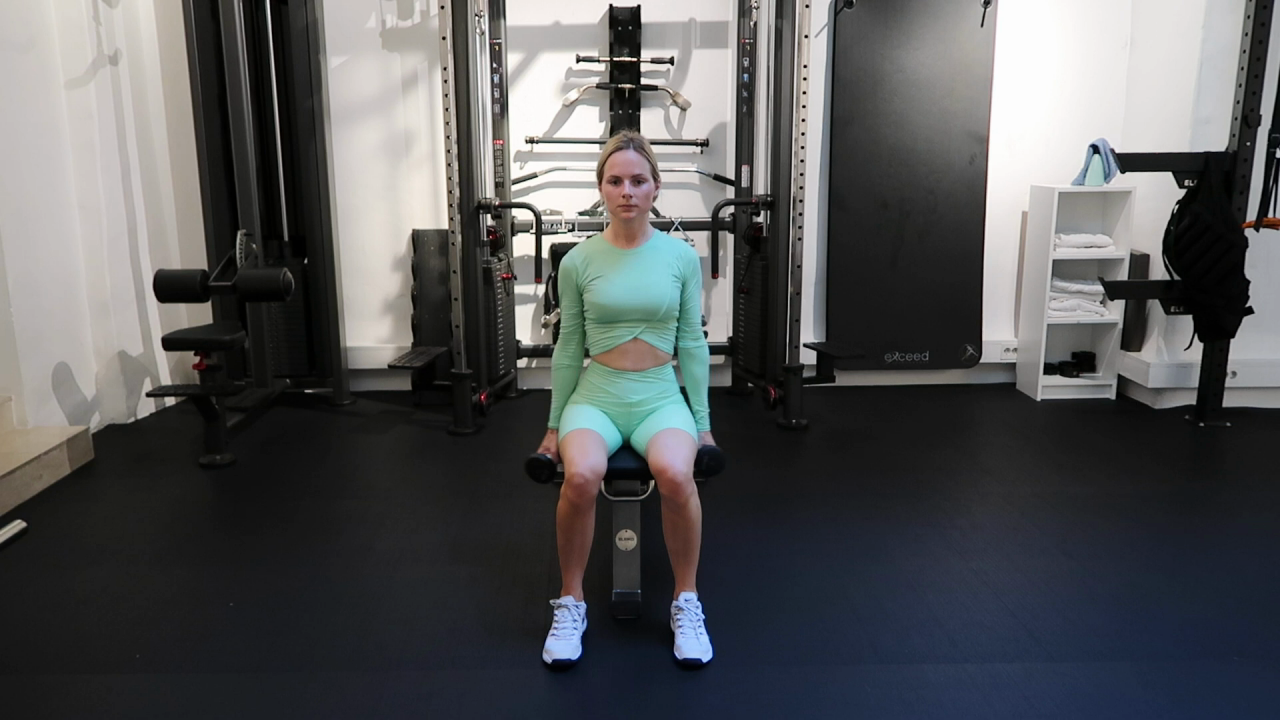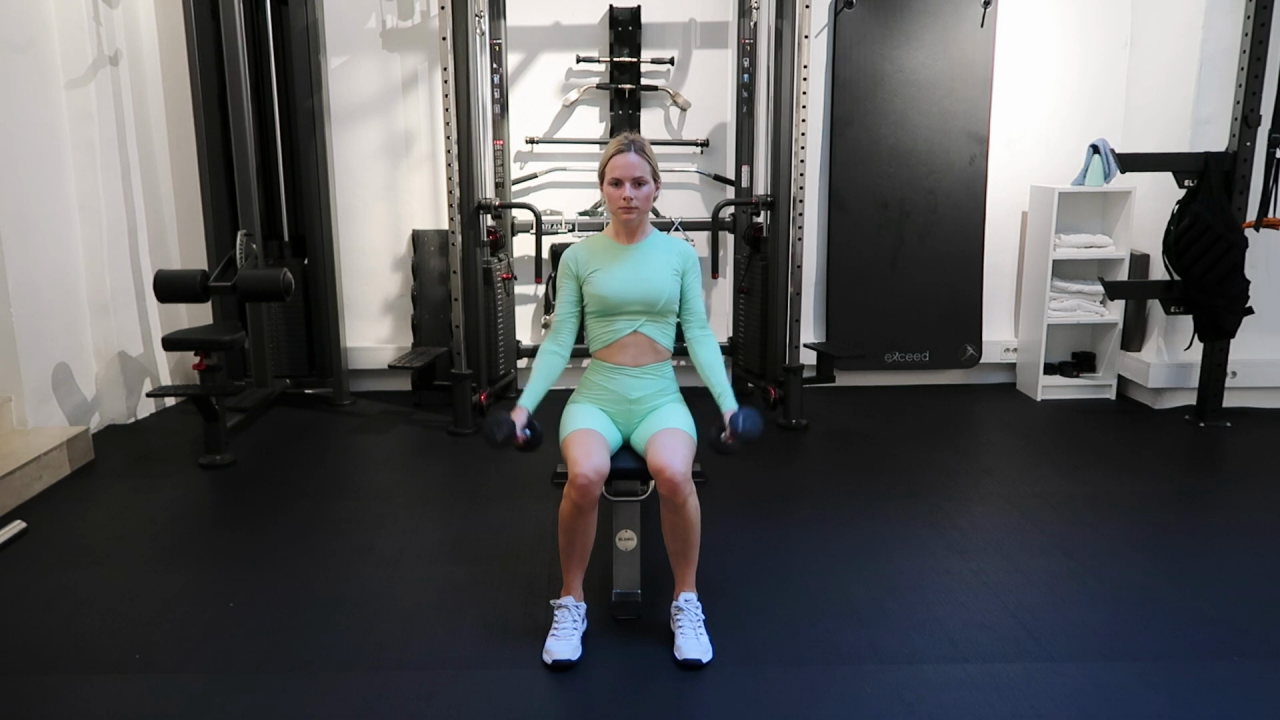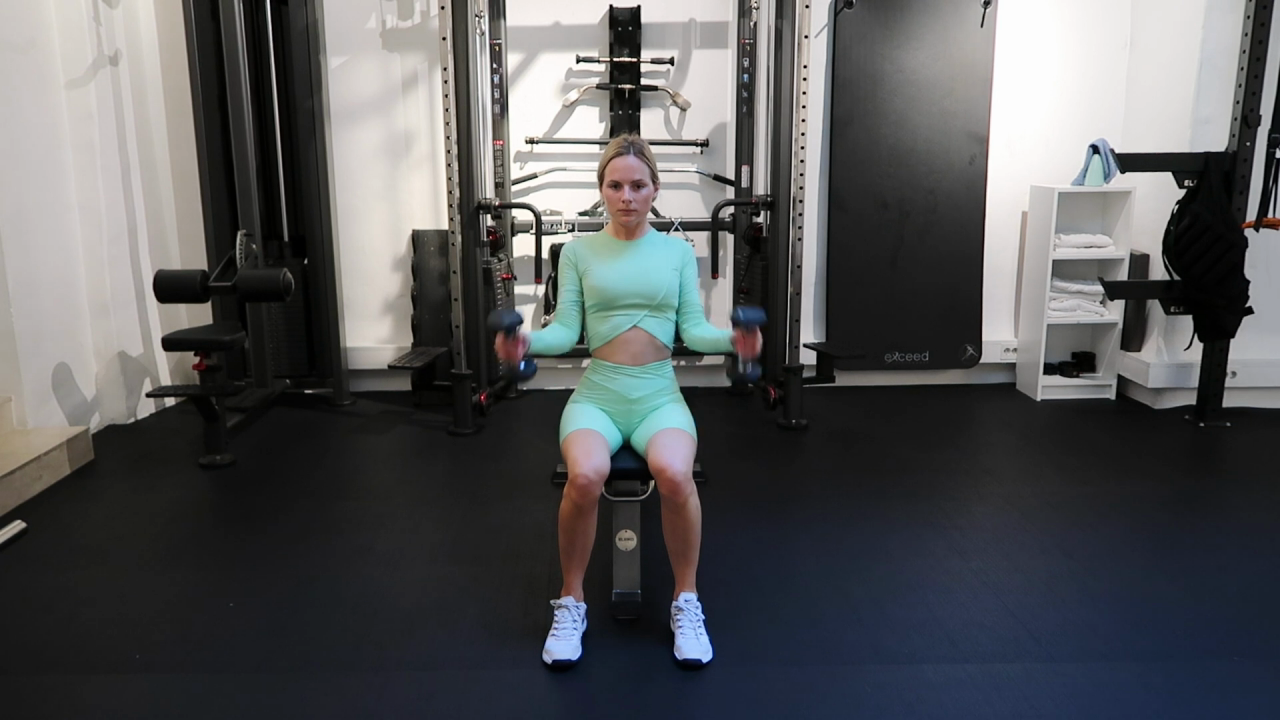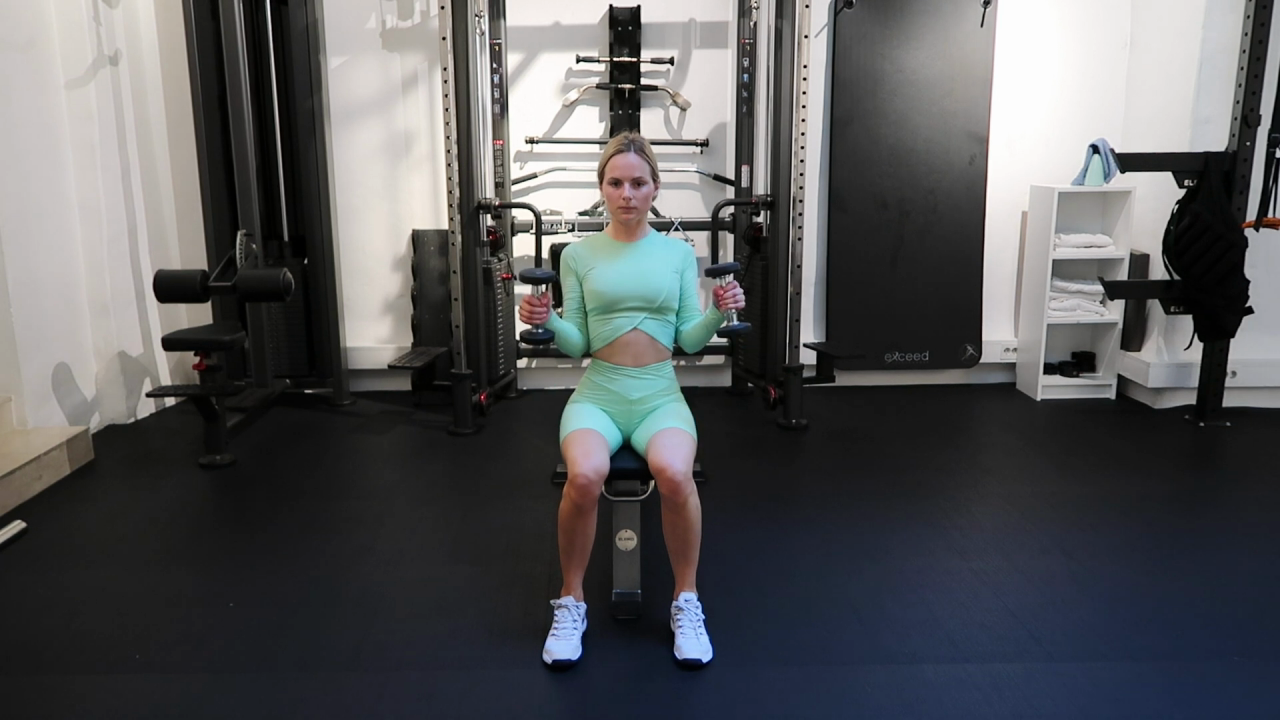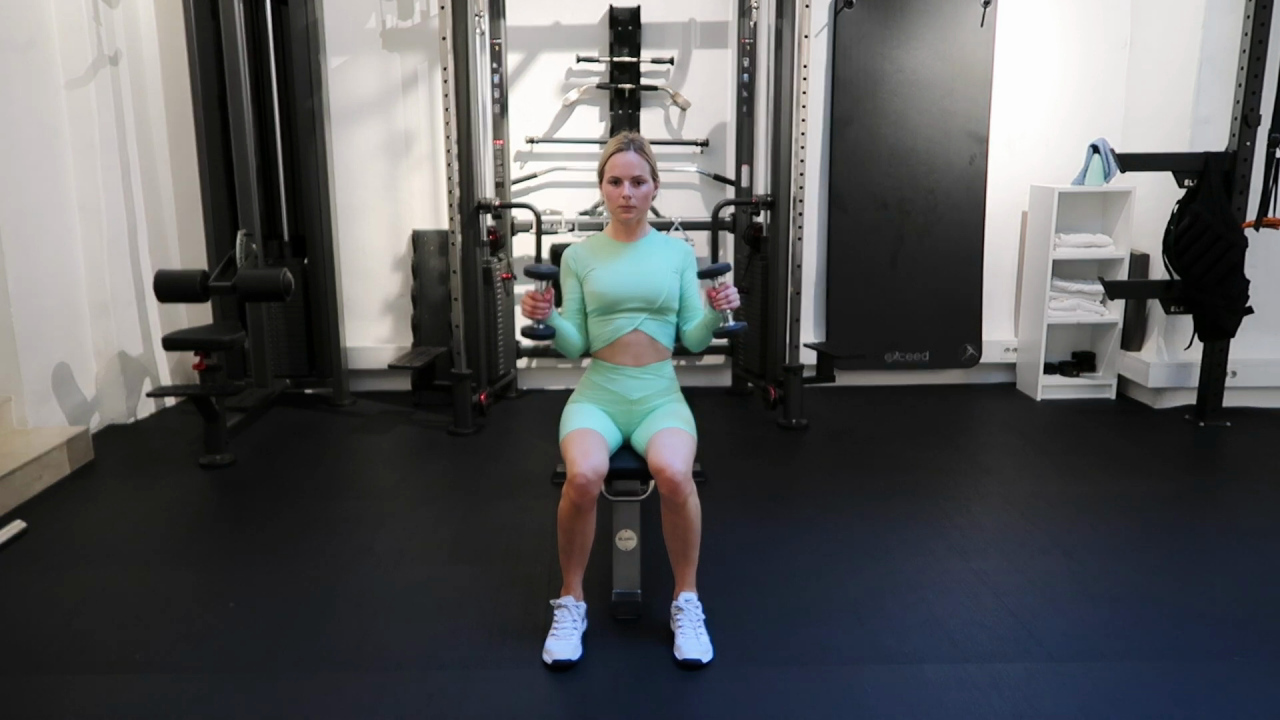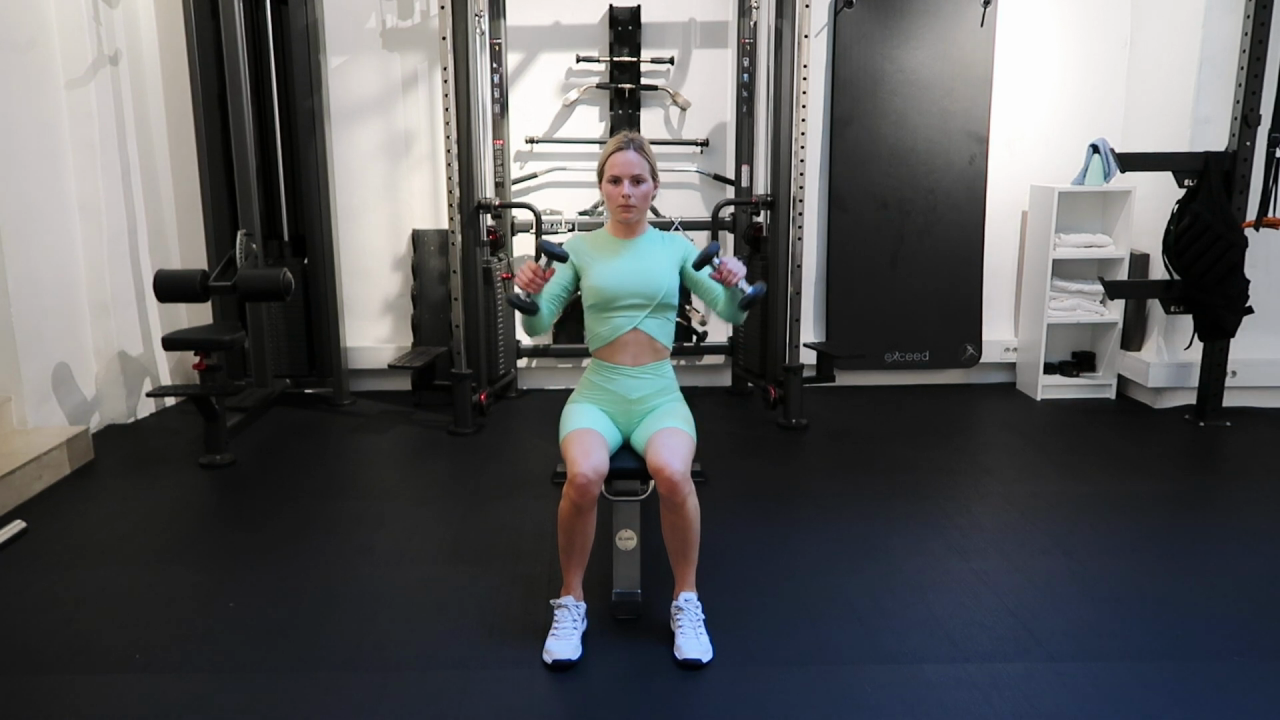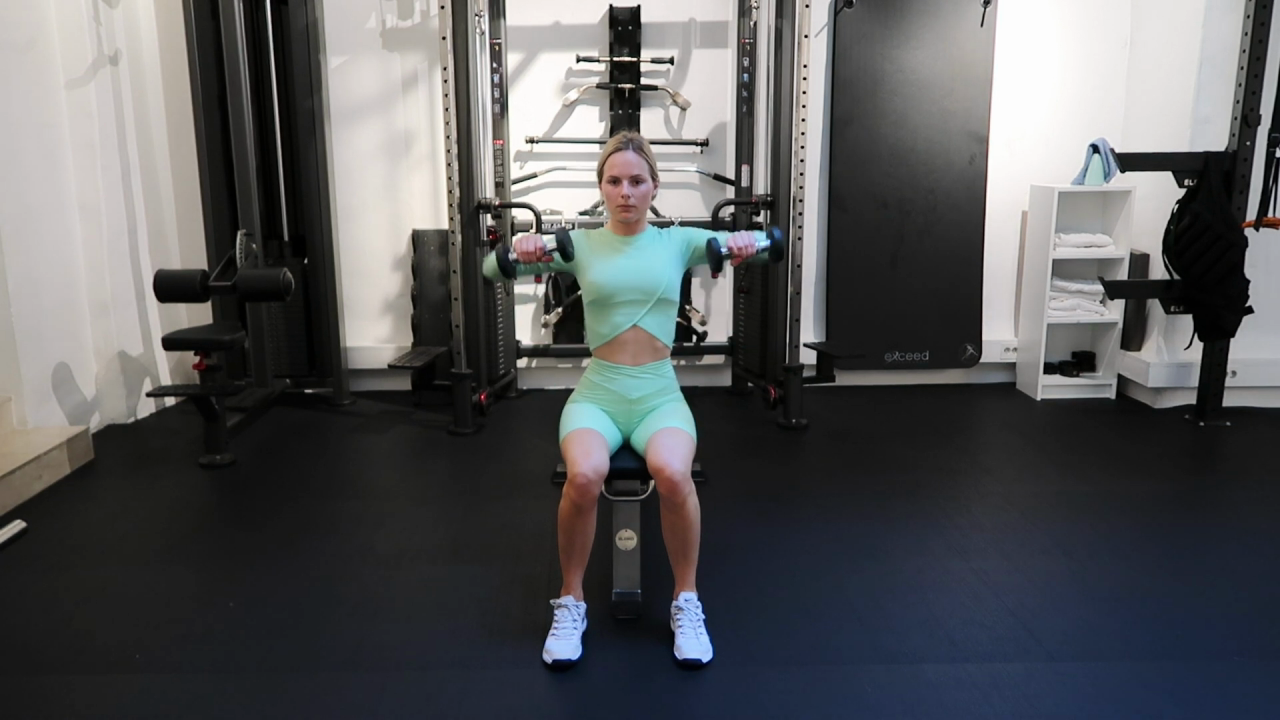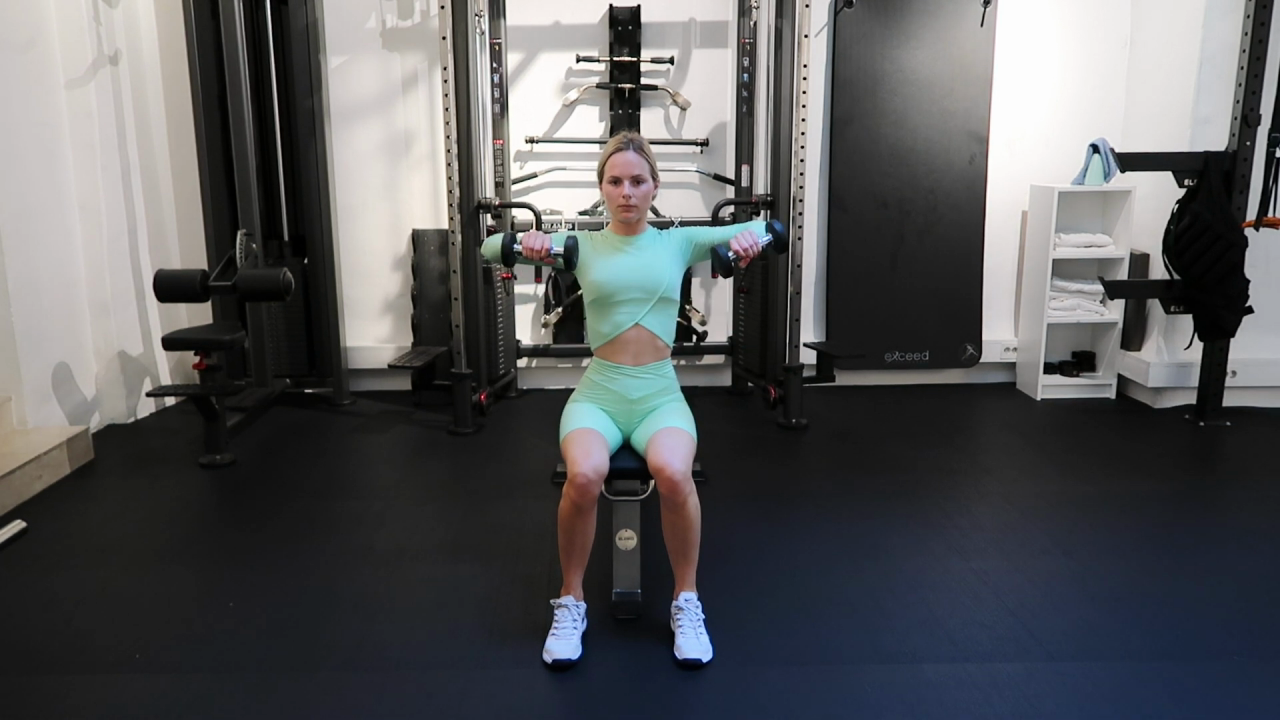
dt=0.2s
person 1, frame 1
left shoulder: (682, 256)
right shoulder: (578, 260)
left elbow: (693, 343)
right elbow: (568, 347)
left wrist: (703, 422)
right wrist: (553, 425)
left hip: (662, 396)
right hip: (596, 397)
left knee: (675, 476)
right knee: (580, 478)
left ankle: (686, 602)
right ankle: (569, 604)
person 1, frame 2
left shoulder: (680, 253)
right shoulder: (578, 256)
left elbow: (698, 332)
right elbow: (561, 338)
left wrist: (727, 401)
right wrist: (525, 402)
left hip: (660, 394)
right hip: (597, 394)
left knee: (674, 476)
right knee: (585, 477)
left ankle: (686, 602)
right ankle: (570, 603)
person 1, frame 3
left shoulder: (678, 251)
right shoulder: (577, 251)
left elbow: (693, 331)
right elbow: (566, 334)
left wrist: (731, 340)
right wrist: (527, 342)
left hip: (659, 393)
right hip: (596, 394)
left knee: (675, 475)
right knee: (585, 477)
left ankle: (686, 601)
right ankle: (570, 603)
person 1, frame 4
left shoulder: (678, 252)
right shoulder: (577, 255)
left elbow: (690, 339)
right elbow: (575, 344)
left wrist: (718, 314)
right wrist: (544, 322)
left hip: (660, 395)
right hip: (596, 395)
left knee: (674, 475)
right knee: (584, 477)
left ankle: (686, 602)
right ankle: (570, 604)
person 1, frame 5
left shoulder: (678, 251)
right shoulder: (578, 255)
left elbow: (696, 339)
right elbow: (572, 346)
left wrist: (719, 311)
right wrist: (544, 320)
left hip: (660, 394)
right hip: (597, 394)
left knee: (674, 475)
right knee: (583, 477)
left ankle: (686, 602)
right ankle: (570, 603)
person 1, frame 6
left shoulder: (677, 247)
right shoulder: (579, 248)
left elbow: (731, 313)
right elbow: (537, 325)
left wrist: (734, 284)
right wrist: (528, 290)
left hip: (659, 393)
right hip: (596, 392)
left knee: (672, 475)
right knee: (583, 477)
left ankle: (686, 602)
right ankle: (570, 603)
person 1, frame 7
left shoulder: (678, 242)
right shoulder: (580, 244)
left elbow: (748, 239)
right elbow: (493, 266)
left wrist: (746, 240)
right wrist: (519, 248)
left hip: (659, 393)
right hip: (598, 392)
left knee: (673, 475)
right knee: (584, 477)
left ankle: (686, 602)
right ankle: (570, 603)
person 1, frame 8
left shoulder: (679, 242)
right shoulder: (583, 245)
left elbow: (755, 231)
right elbow: (491, 249)
left wrist: (750, 235)
right wrist: (524, 241)
left hip: (661, 394)
right hip: (598, 393)
left knee: (673, 475)
right knee: (584, 476)
left ankle: (686, 601)
right ankle: (570, 603)
